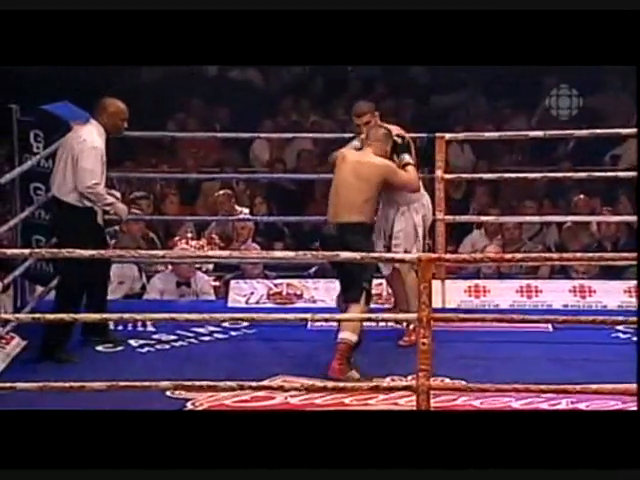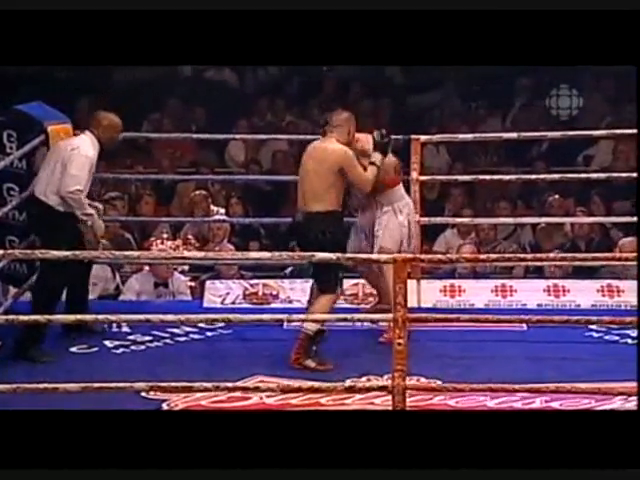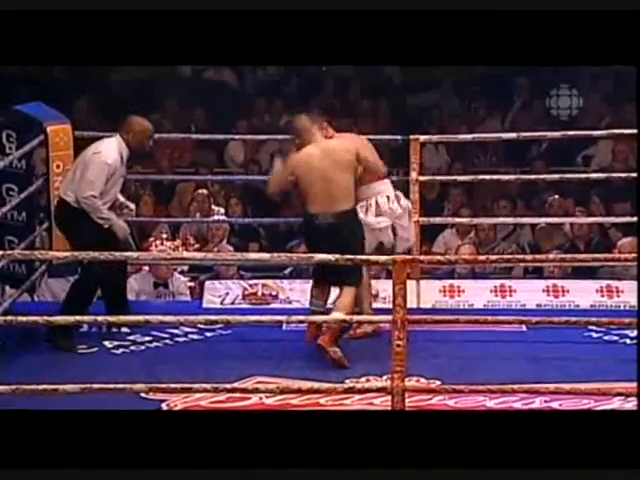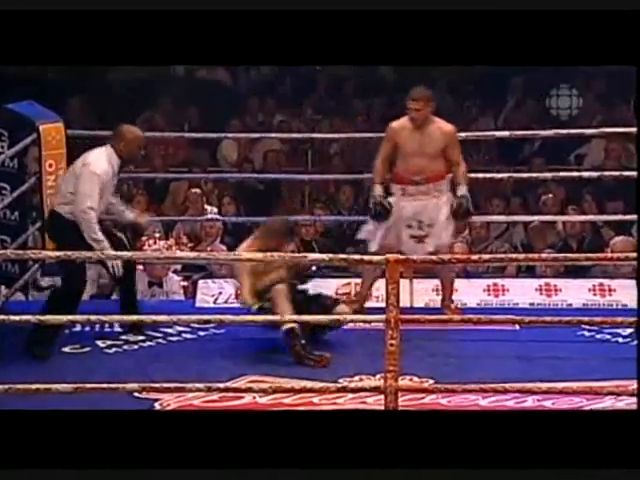
dt=0.7s
person 1, frame 1
left shoulder: (83, 134)
right shoulder: (91, 142)
right elbow: (88, 186)
left wrist: (107, 194)
right wrist: (114, 205)
left hip: (79, 212)
right hip: (74, 214)
left knee: (99, 266)
right knee: (75, 277)
left ankle: (96, 326)
right ankle: (53, 344)
person 1, frame 2
left shoulder: (76, 144)
right shoulder: (85, 152)
right elbow: (70, 191)
left wrist: (87, 205)
right wrist: (92, 218)
left hip: (55, 212)
right hip: (51, 215)
left knee: (80, 262)
right knee: (53, 276)
left ankle: (76, 319)
right ankle: (28, 343)
person 1, frame 3
left shoulder: (118, 152)
right shoulder: (106, 156)
right elbow: (87, 196)
left wrist: (121, 203)
right wrist: (113, 222)
left hip: (89, 213)
right hip: (75, 213)
left knee: (115, 260)
right knee: (94, 270)
left ankle: (118, 314)
right ankle: (61, 330)
person 1, frame 4
left shoulder: (110, 163)
right shoulder: (96, 167)
right elbow: (84, 211)
left wrist: (131, 217)
right wrist: (104, 248)
left hip: (85, 222)
right hip: (66, 223)
left knee: (125, 258)
right knee: (75, 282)
left ankle: (130, 316)
right ankle: (40, 340)
person 2, frame 1
left shoulder: (346, 156)
right shoulder: (381, 165)
left elbow: (334, 158)
right elbow: (413, 185)
right wrist: (406, 157)
left hip: (332, 232)
right hip: (354, 235)
left knee: (350, 288)
right knee: (359, 302)
left ankle: (346, 340)
right ankle: (341, 364)
person 2, frame 2
left shoulder: (312, 148)
right shoulder: (342, 152)
right elbow: (365, 185)
right wrist: (377, 154)
left hip: (304, 222)
right hip: (325, 224)
left knee: (323, 280)
right knee: (329, 291)
left ankle: (314, 330)
right ankle: (301, 353)
person 2, frame 3
left shoulder: (296, 159)
right shoulder: (348, 146)
left elbow: (273, 190)
right elbow: (380, 171)
left wrist: (278, 166)
left hip: (316, 225)
right hip: (345, 224)
left knee: (322, 276)
right knee: (349, 286)
left ankle: (315, 328)
right ankle: (330, 337)
person 2, frame 4
left shoulder: (283, 244)
right shoulder: (244, 254)
left elbow: (299, 274)
right elbow: (245, 296)
right wrist: (259, 307)
right hip: (268, 299)
left knee: (343, 311)
right knee: (280, 289)
left ankle: (303, 331)
right ankle: (297, 344)
person 3, frame 1
left shoulder: (395, 136)
left hip: (409, 203)
right hip: (390, 202)
left knee: (402, 260)
right knee: (387, 259)
left ankle: (415, 322)
right ankle: (401, 304)
person 3, frame 2
left shoulder: (364, 144)
left elbow: (391, 165)
left hip: (392, 203)
right hip: (371, 203)
right knee: (357, 255)
right ankle: (385, 300)
person 3, frame 3
left shoulder: (341, 143)
right shoulder: (350, 140)
left hip: (375, 198)
right hip: (370, 199)
right knee: (364, 256)
left ankle: (368, 320)
right ankle: (361, 310)
person 3, frame 4
left shoulder: (446, 131)
right shoulder: (396, 129)
left elbow: (458, 164)
right elbow: (381, 160)
left wrist: (462, 193)
right wrist: (377, 193)
left hip: (435, 197)
right hip: (403, 196)
left knee: (444, 252)
right knee: (383, 250)
left ankle: (447, 302)
right ankle: (360, 300)
